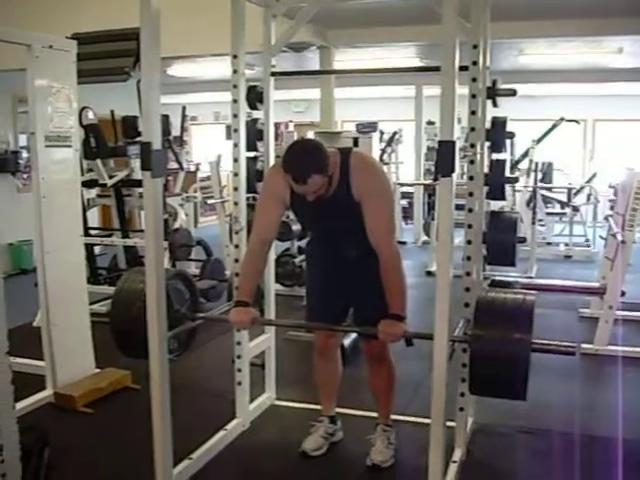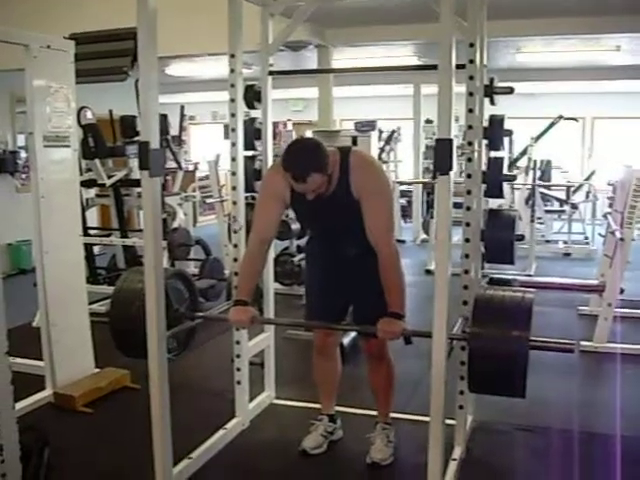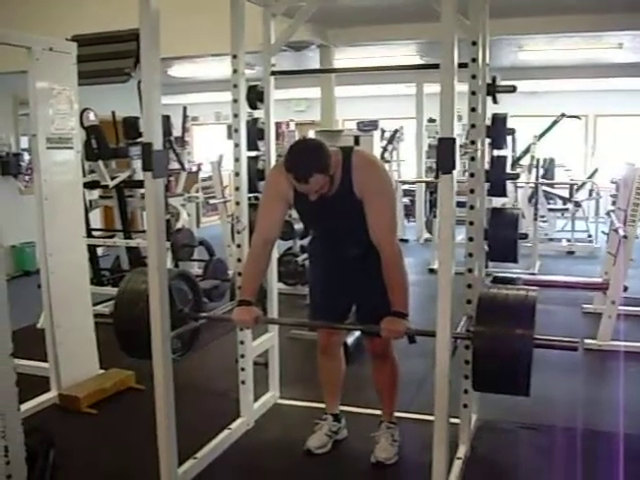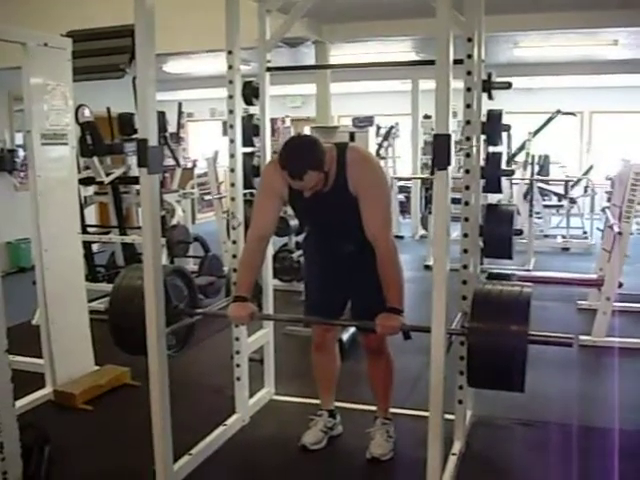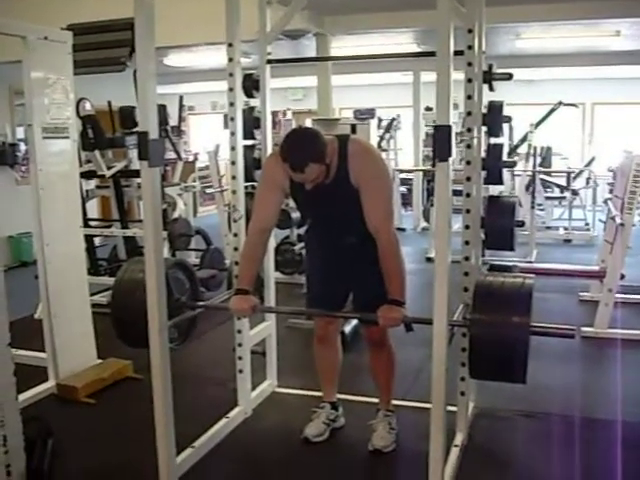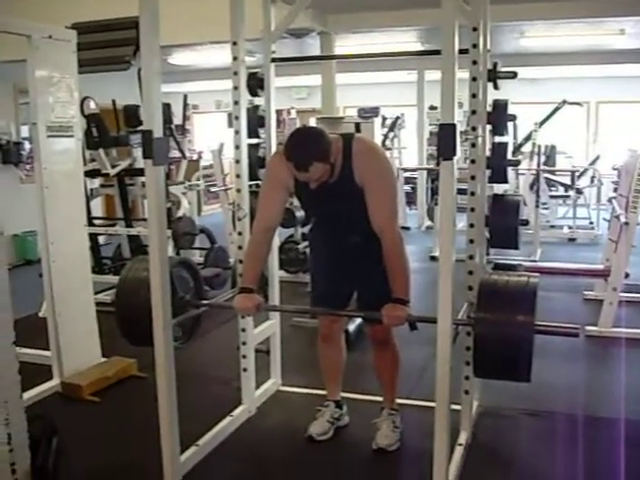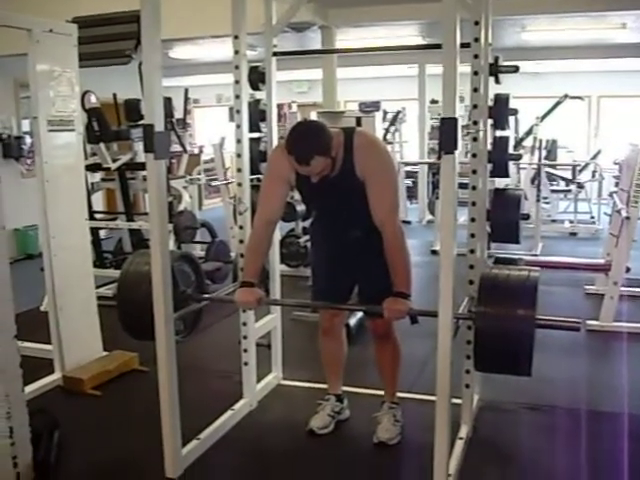
dt=0.4s
person 1, frame 1
left shoulder: (365, 173)
right shoulder: (277, 180)
left elbow: (386, 247)
right elbow: (260, 241)
left wrist: (396, 315)
right wrist: (243, 301)
left hip: (369, 259)
right hip: (324, 257)
left knee: (375, 347)
right knee: (323, 341)
left ankle: (384, 429)
right ankle: (328, 422)
person 1, frame 2
left shoulder: (364, 172)
right shoulder: (276, 179)
left elbow: (385, 245)
right elbow: (259, 240)
left wrist: (395, 313)
right wrist: (242, 300)
left hip: (368, 258)
right hip: (324, 256)
left knee: (375, 345)
right knee: (323, 340)
left ankle: (383, 427)
right ankle: (328, 420)
person 1, frame 3
left shoulder: (367, 171)
right shoulder: (279, 179)
left elbow: (388, 245)
right elbow: (263, 240)
left wrist: (399, 312)
right wrist: (246, 301)
left hip: (371, 257)
right hip: (327, 255)
left knee: (379, 344)
right knee: (327, 340)
left ankle: (388, 426)
right ankle: (333, 419)
person 1, frame 4
left shoulder: (361, 167)
right shoulder: (274, 175)
left elbow: (382, 240)
right elbow: (258, 236)
left wrist: (394, 308)
right wrist: (241, 297)
left hip: (366, 253)
right hip: (322, 251)
left knee: (374, 340)
right knee: (321, 336)
left ankle: (383, 422)
right ankle: (328, 415)
person 1, frame 5
left shoulder: (363, 159)
right shoulder: (276, 167)
left elbow: (384, 232)
right elbow: (259, 228)
left wrist: (396, 300)
right wrist: (243, 290)
left hip: (368, 245)
right hip: (324, 244)
left knee: (376, 332)
right knee: (324, 328)
left ankle: (385, 414)
right ankle: (330, 407)
person 1, frame 6
left shoulder: (367, 158)
right shoulder: (280, 166)
left elbow: (388, 231)
right elbow: (264, 227)
left wrist: (400, 299)
right wrist: (248, 288)
left hip: (373, 244)
right hip: (328, 243)
left knee: (380, 331)
right knee: (327, 327)
left ankle: (390, 412)
right ankle: (334, 406)
person 1, frame 7
left shoulder: (368, 152)
right shoulder: (281, 160)
left elbow: (389, 225)
right elbow: (264, 220)
left wrist: (401, 292)
right wrist: (248, 282)
left hip: (374, 238)
right hip: (329, 236)
left knee: (381, 324)
right knee: (329, 320)
left ankle: (390, 406)
right ankle: (335, 400)
